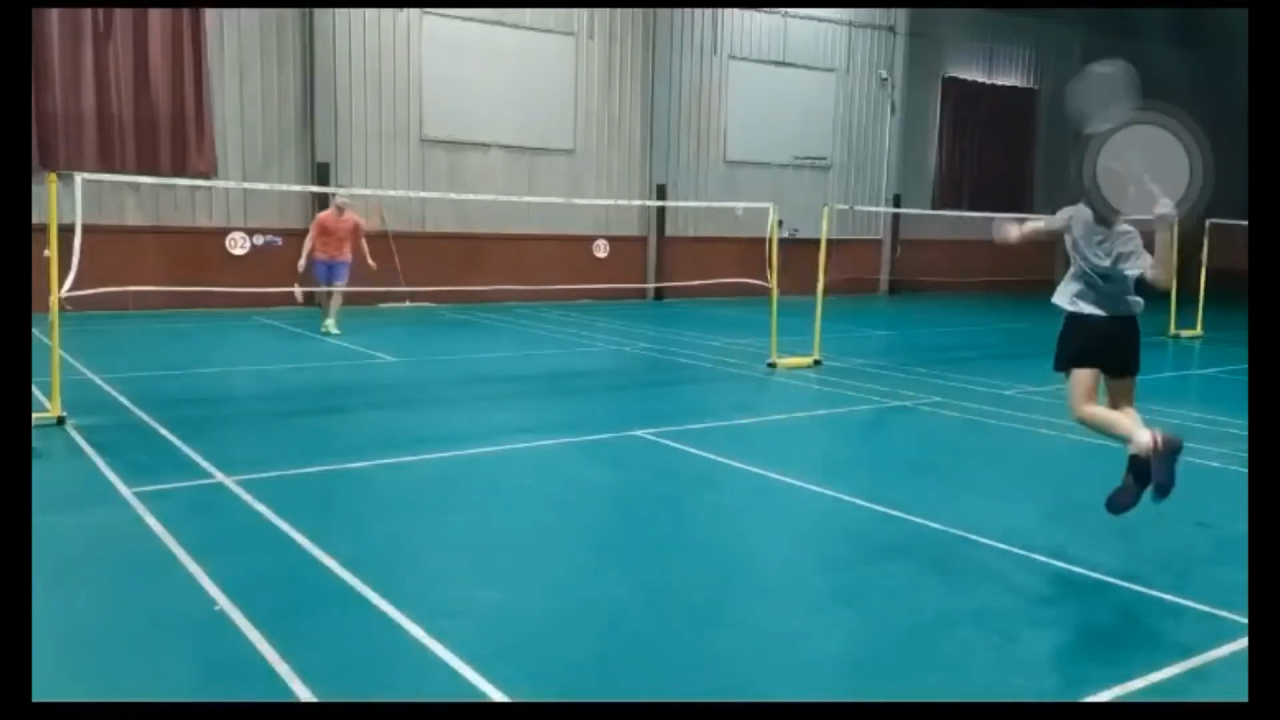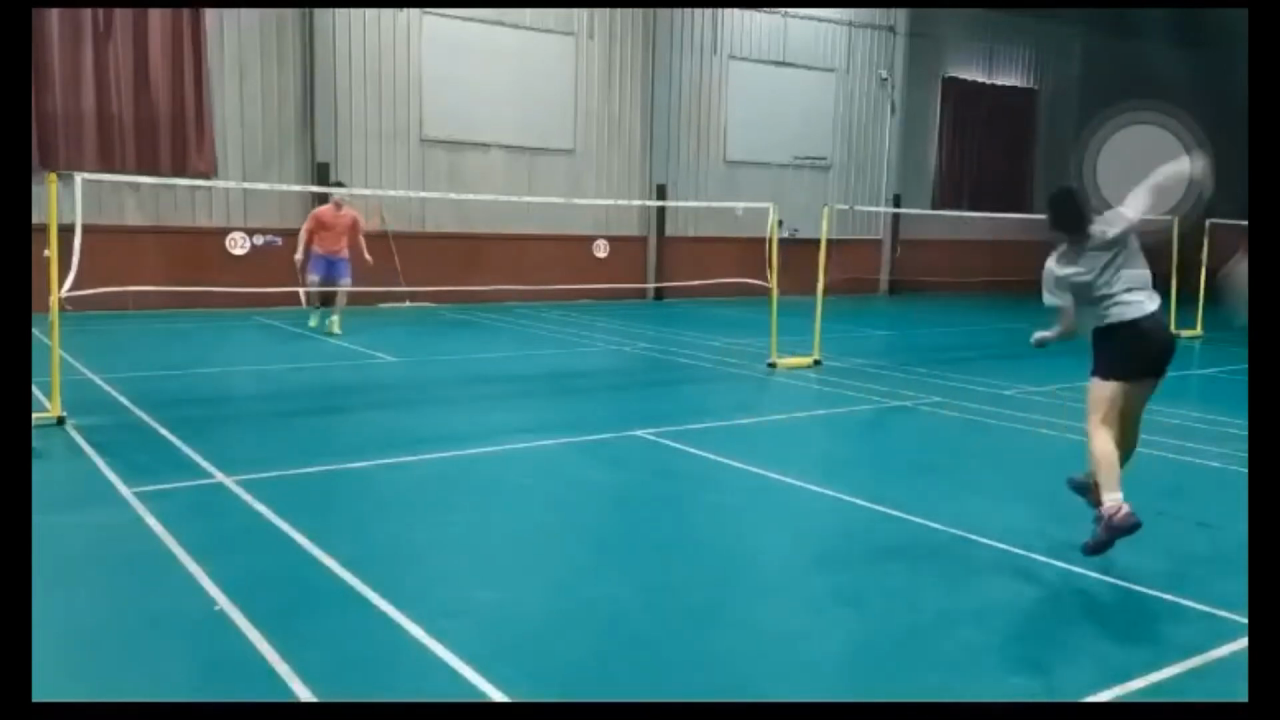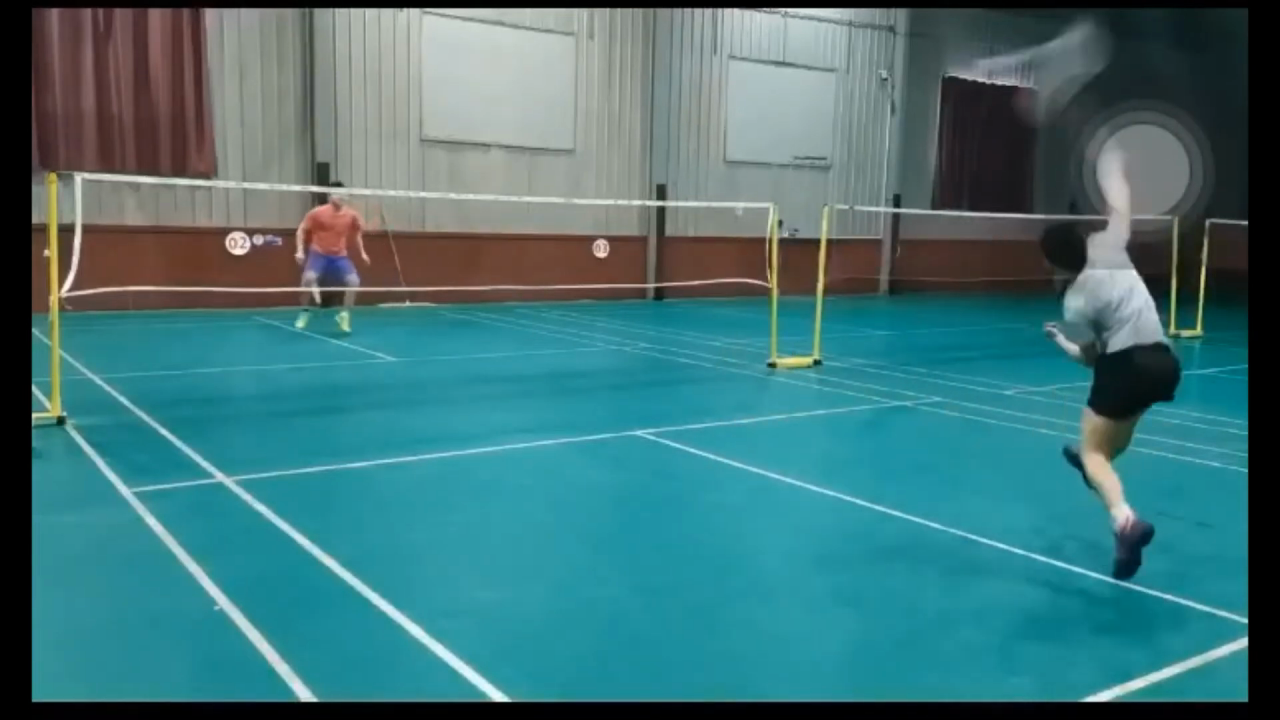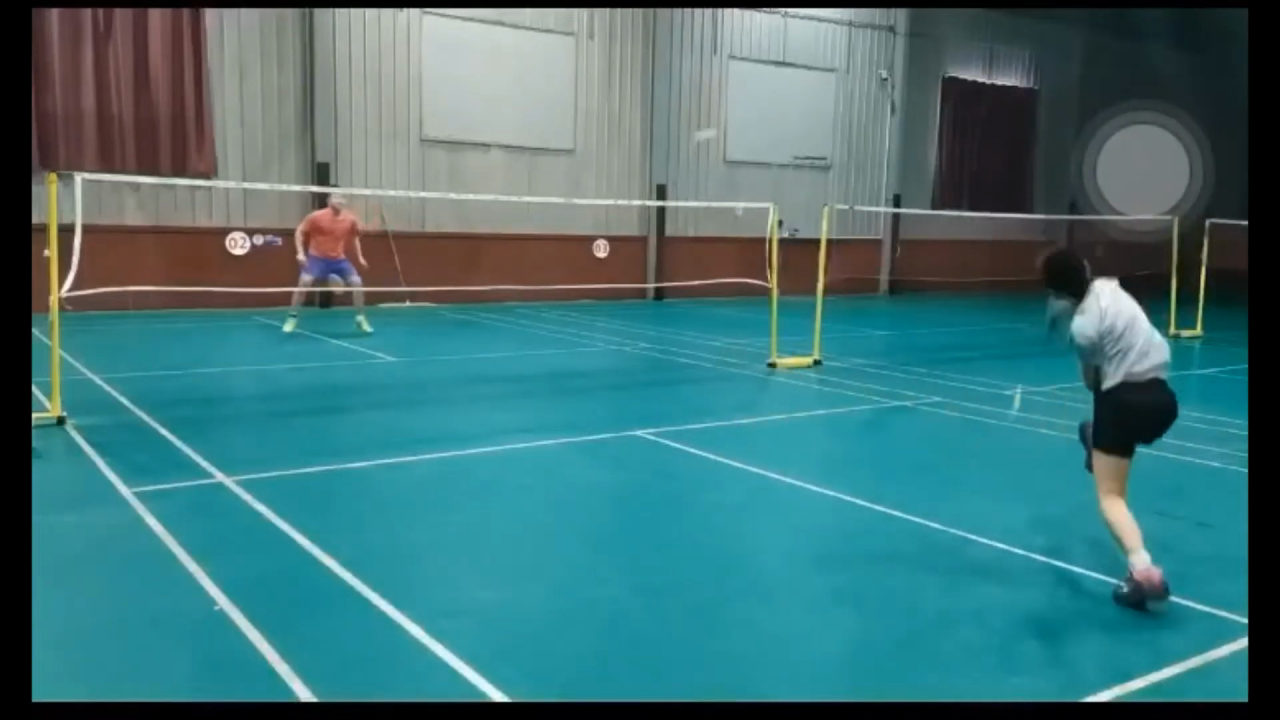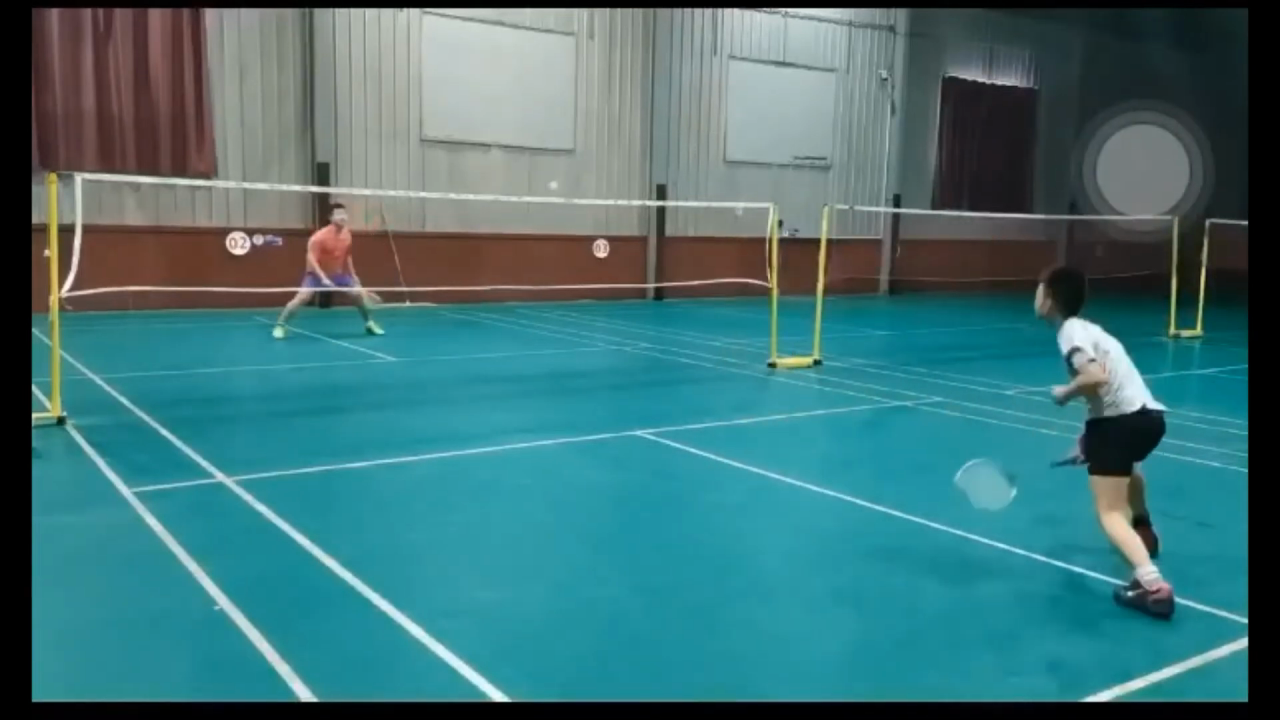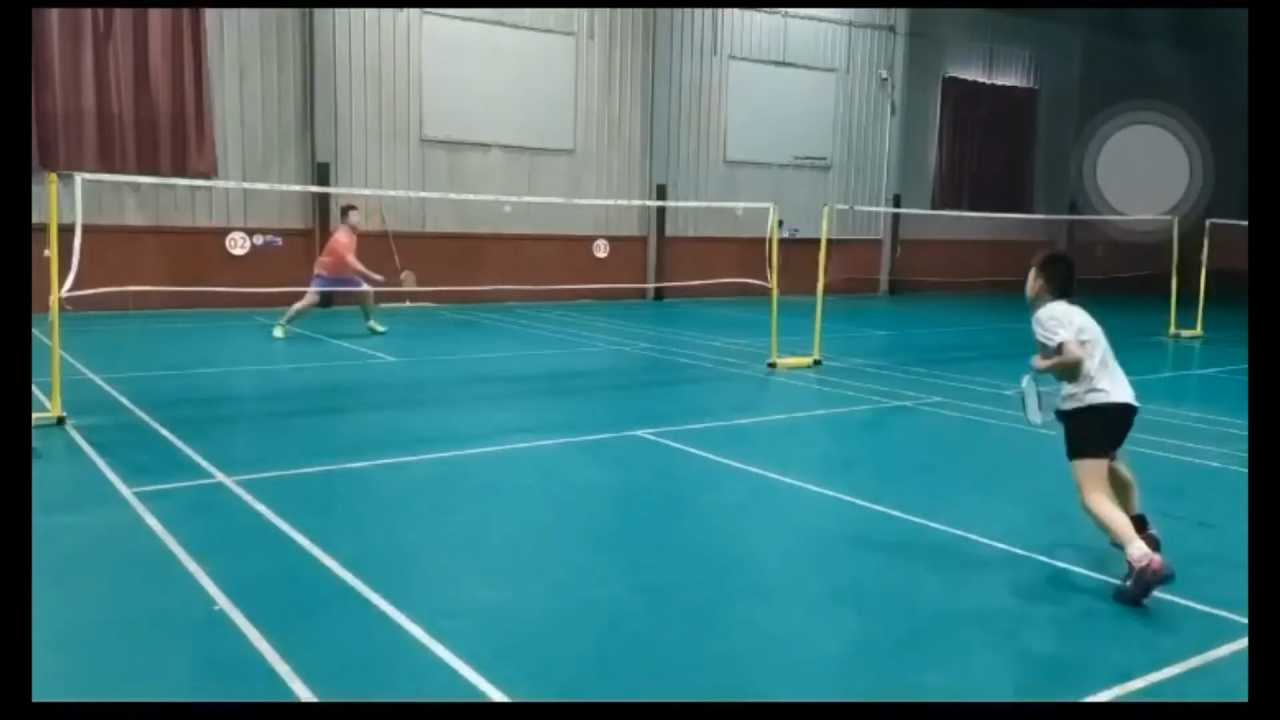
dt=0.1s
person 1, frame 1
left shoulder: (1076, 217)
right shoulder: (1128, 237)
right elbow: (1162, 282)
left wrist: (1014, 233)
right wrist: (1165, 226)
left hip: (1087, 326)
right hip: (1124, 326)
left knee: (1084, 409)
right knee: (1124, 406)
left ankle: (1152, 443)
right ankle: (1141, 465)
person 1, frame 2
left shoulder: (1056, 268)
right shoulder: (1114, 227)
left elbow: (1068, 327)
right elbow: (1147, 191)
left wrist: (1047, 335)
right wrist: (1183, 168)
left hip: (1121, 336)
right hip: (1155, 332)
left knee: (1098, 425)
right knee: (1127, 421)
left ankle: (1116, 510)
right ankle: (1099, 482)
person 1, frame 3
left shoulder: (1077, 304)
right shoulder: (1107, 248)
left elbow: (1090, 359)
right elbow: (1120, 202)
left wrist: (1062, 342)
right wrist: (1111, 162)
left hip: (1125, 364)
right hip: (1163, 364)
left knee: (1095, 453)
right knee: (1116, 434)
left ankle: (1126, 522)
person 1, frame 4
left shoulder: (1085, 325)
right shoulder: (1108, 289)
left elbow: (1097, 379)
left hip: (1126, 399)
right hip: (1161, 397)
left knee: (1110, 497)
left ankle: (1146, 575)
person 1, frame 5
left shoulder: (1070, 334)
right shoulder: (1087, 328)
left elbow: (1096, 379)
left wrist: (1065, 393)
right wrist: (1088, 438)
left hip: (1118, 419)
right hip: (1151, 416)
left knee: (1111, 513)
right knee: (1123, 466)
left ankle: (1153, 586)
right ankle: (1143, 531)
person 1, frame 6
left shoulder: (1045, 316)
right shoulder: (1076, 314)
left elbow: (1073, 356)
left wrist: (1042, 365)
left hip: (1088, 407)
right hip: (1122, 402)
left knee: (1094, 498)
right knee: (1109, 466)
left ankle: (1144, 563)
right ankle: (1143, 532)
